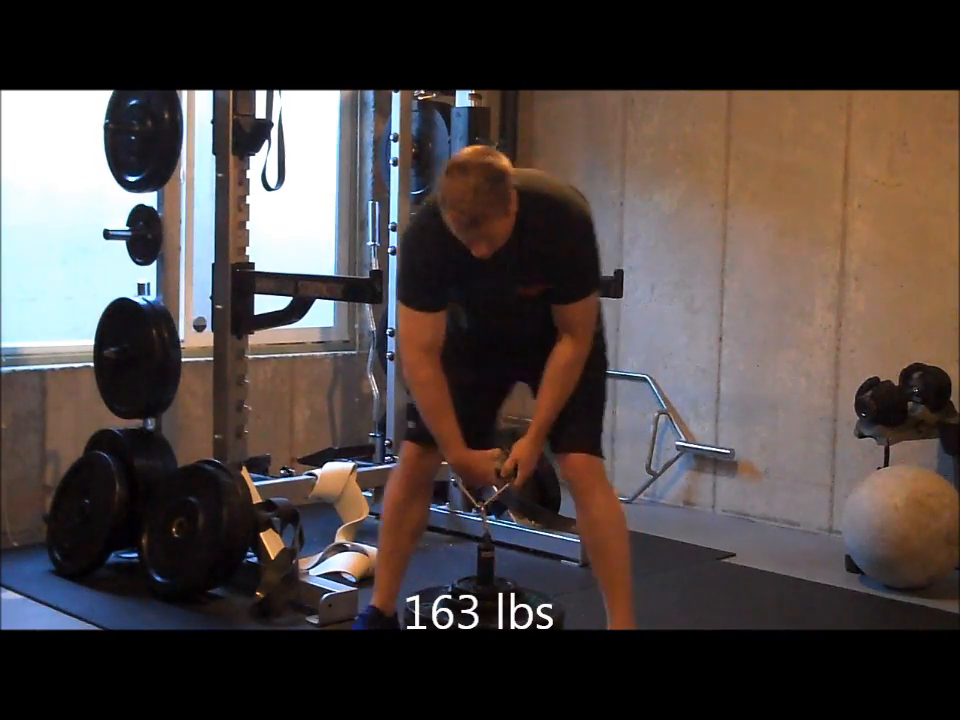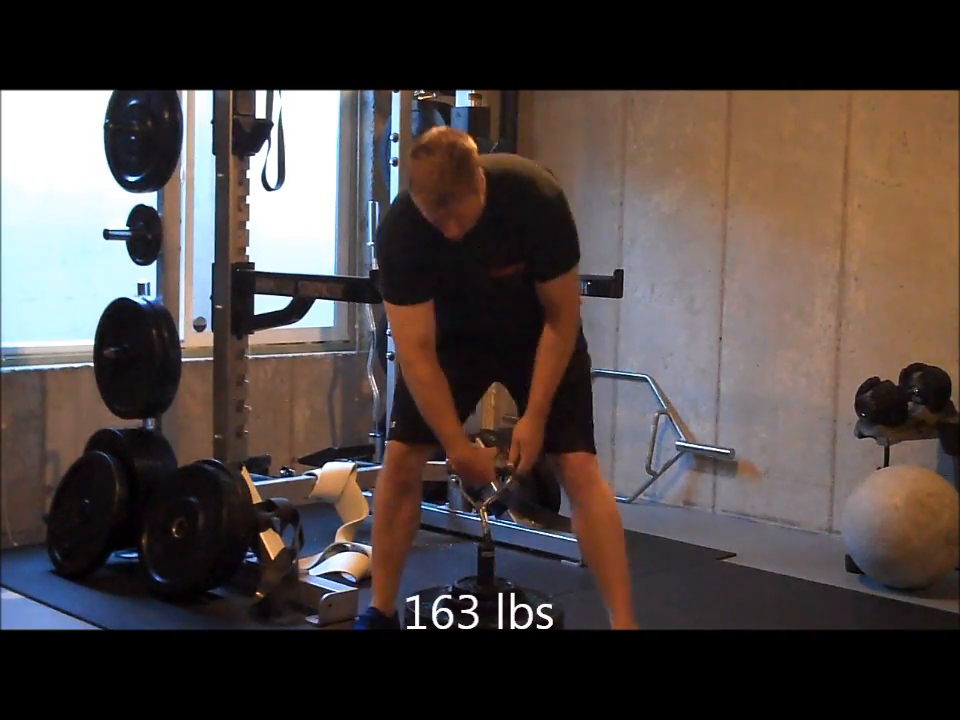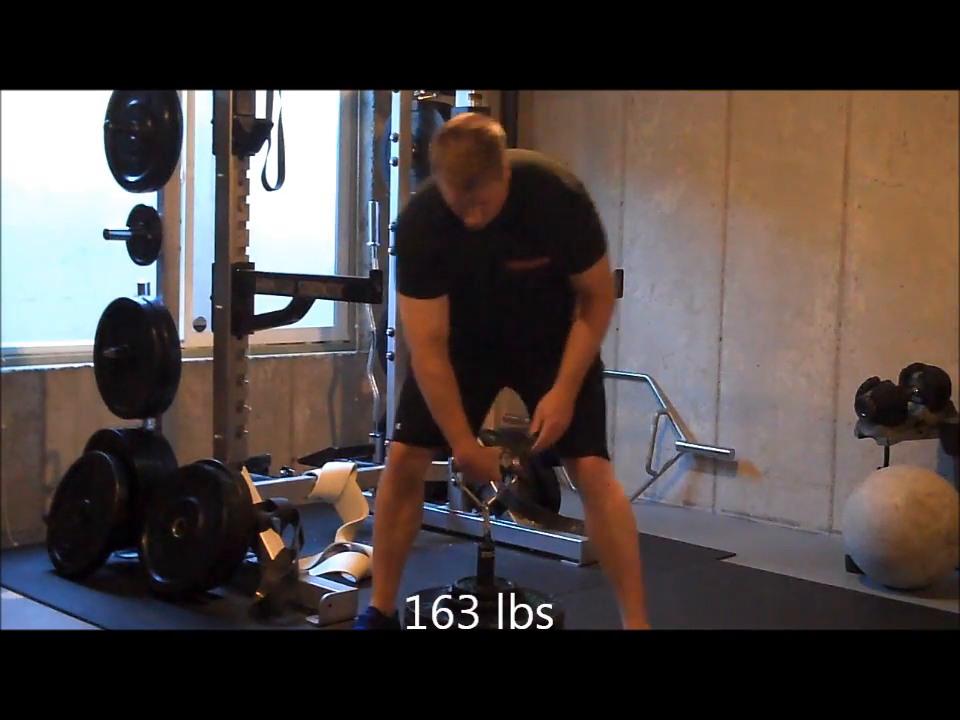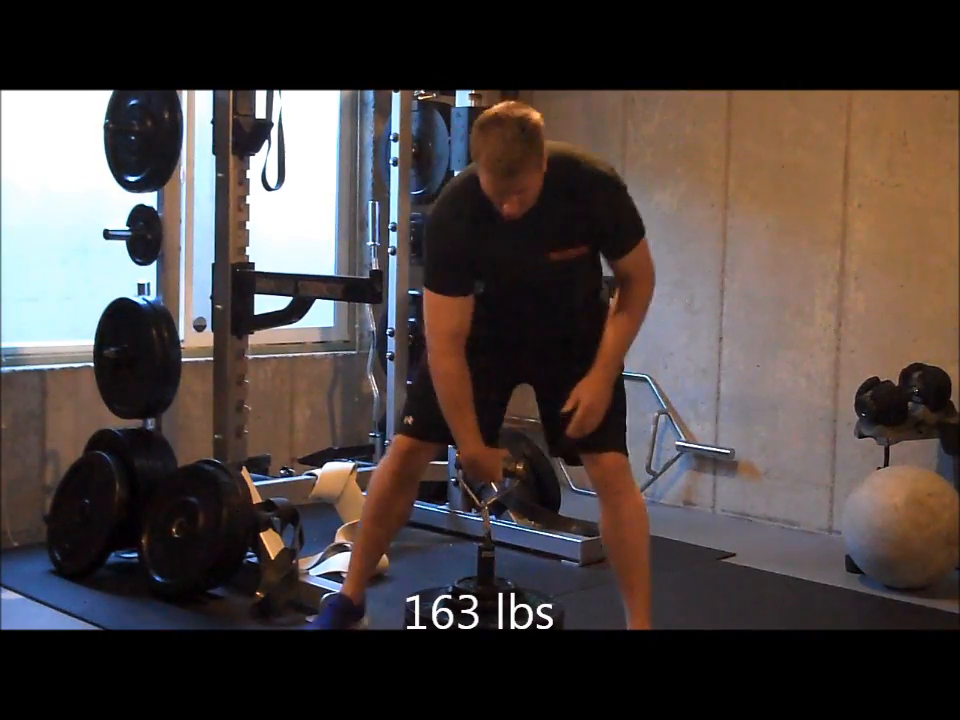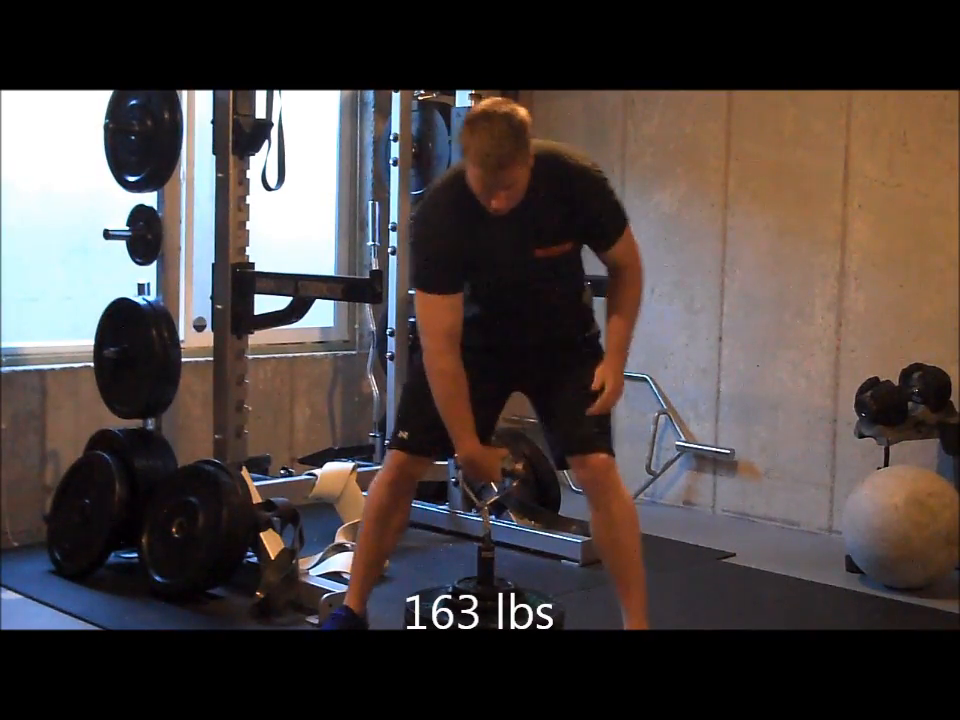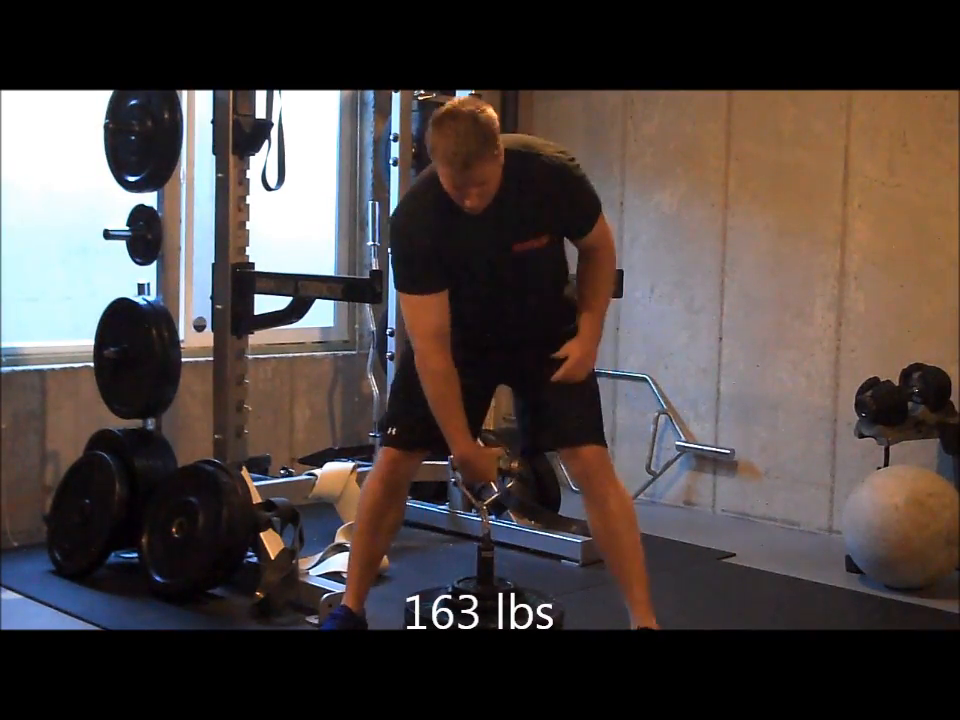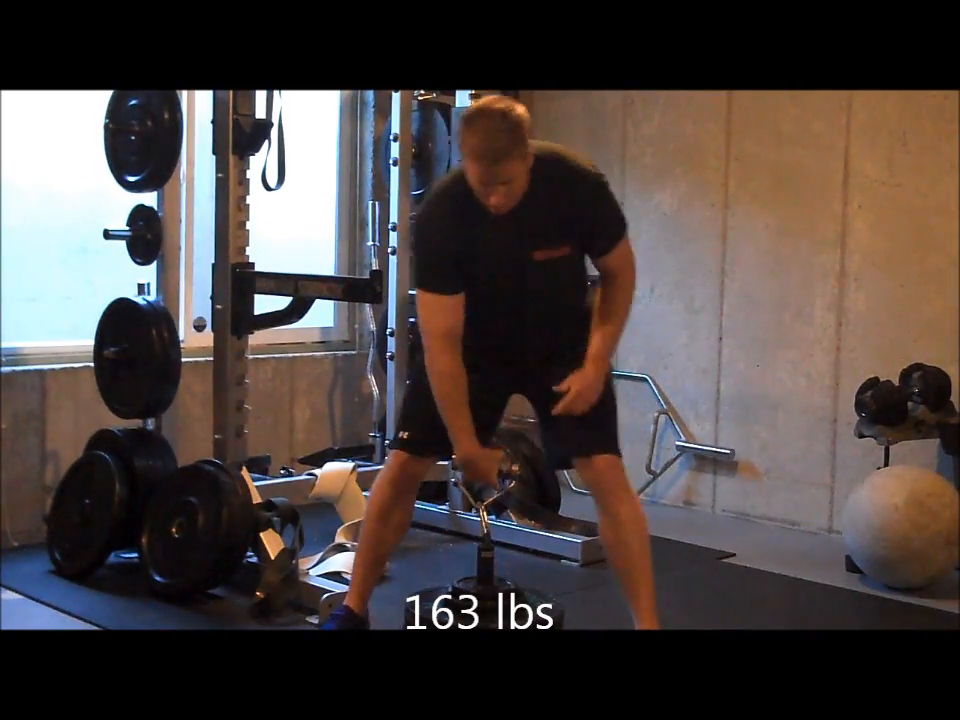
dt=0.2s
person 1, frame 1
left shoulder: (562, 218)
right shoulder: (426, 233)
left elbow: (575, 336)
right elbow: (420, 353)
left wrist: (534, 436)
right wrist: (457, 452)
left hip: (559, 334)
right hip: (473, 335)
left knee: (582, 468)
right knee: (415, 457)
left ankle: (623, 624)
right ankle: (380, 612)
person 1, frame 2
left shoulder: (534, 197)
right shoulder: (400, 227)
left elbow: (562, 313)
right elbow: (415, 350)
left wrist: (535, 417)
right wrist: (457, 447)
left hip: (537, 332)
right hip: (452, 334)
left knee: (577, 465)
right knee: (401, 458)
left ankle: (624, 623)
right ankle: (381, 613)
person 1, frame 3
left shoulder: (557, 194)
right shoulder: (420, 221)
left elbow: (597, 297)
right elbow: (427, 345)
left wrist: (564, 392)
right wrist: (463, 445)
left hip: (552, 338)
right hip: (464, 338)
left knee: (592, 471)
right knee: (403, 460)
left ankle: (637, 624)
right ankle: (381, 613)
person 1, frame 4
left shoulder: (593, 186)
right shoulder: (453, 214)
left elbow: (638, 278)
right elbow: (447, 342)
left wrist: (604, 374)
right wrist: (471, 447)
left hip: (573, 334)
right hip: (485, 331)
left knee: (611, 470)
right knee: (407, 453)
left ankle: (640, 626)
right ankle: (348, 599)
person 1, frame 5
left shoulder: (577, 181)
right shoulder: (439, 213)
left elbow: (626, 266)
right elbow: (440, 344)
left wrist: (614, 358)
right wrist: (468, 447)
left hip: (560, 339)
right hip: (473, 336)
left knee: (597, 469)
right knee: (401, 465)
left ankle: (637, 625)
right ankle: (351, 610)
person 1, frame 6
left shoulder: (551, 173)
right shoulder: (415, 217)
left elbow: (598, 247)
right elbow: (431, 344)
left wrist: (588, 333)
right wrist: (462, 446)
left hip: (546, 333)
right hip: (458, 334)
left knee: (590, 463)
right knee: (393, 461)
left ankle: (644, 620)
right ankle: (349, 610)
person 1, frame 7
left shoulder: (578, 185)
right shoulder: (439, 216)
left elbow: (619, 272)
right elbow: (442, 344)
left wrist: (597, 363)
right wrist: (466, 447)
left hip: (564, 345)
right hip: (475, 342)
left knee: (605, 473)
right knee: (403, 465)
left ankle: (648, 624)
right ankle: (351, 610)
